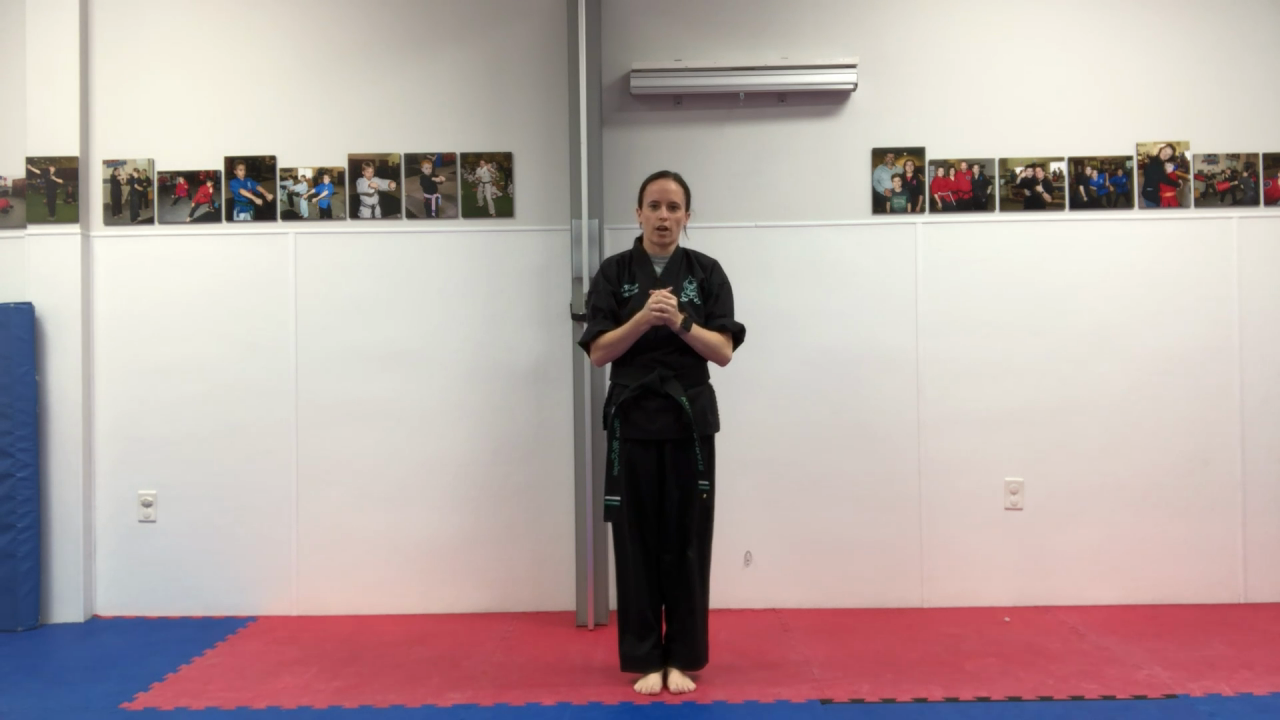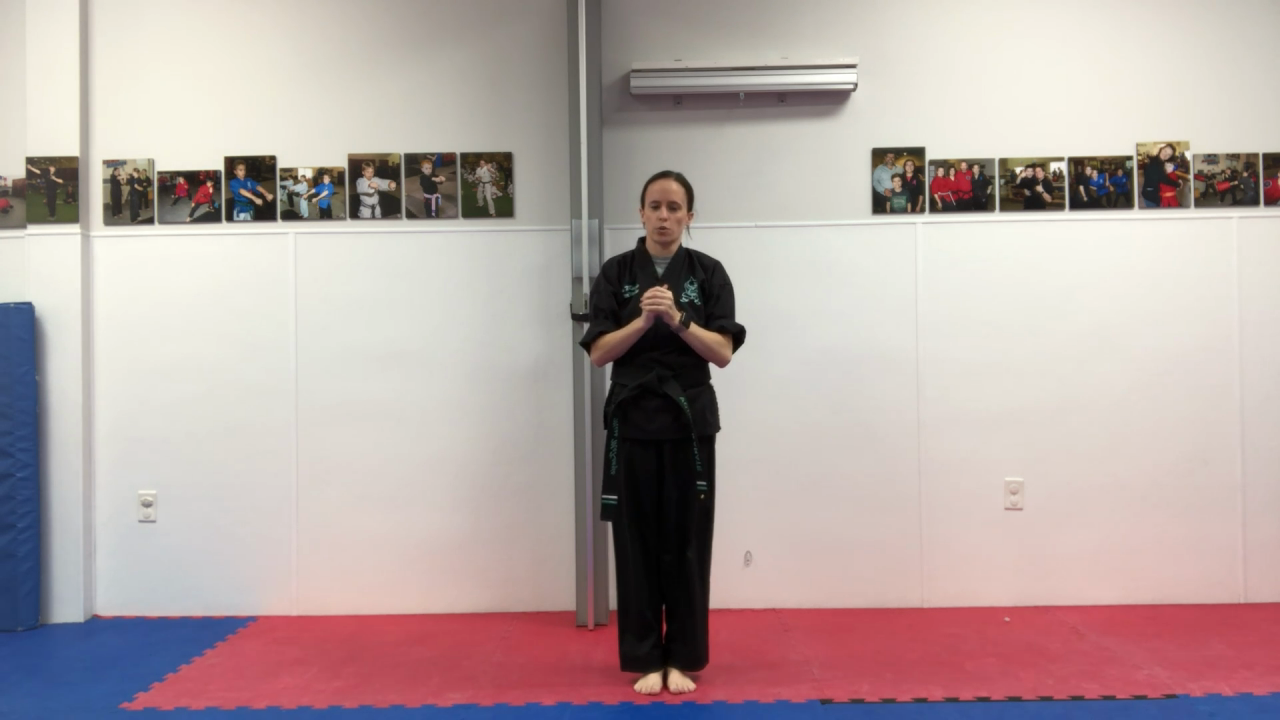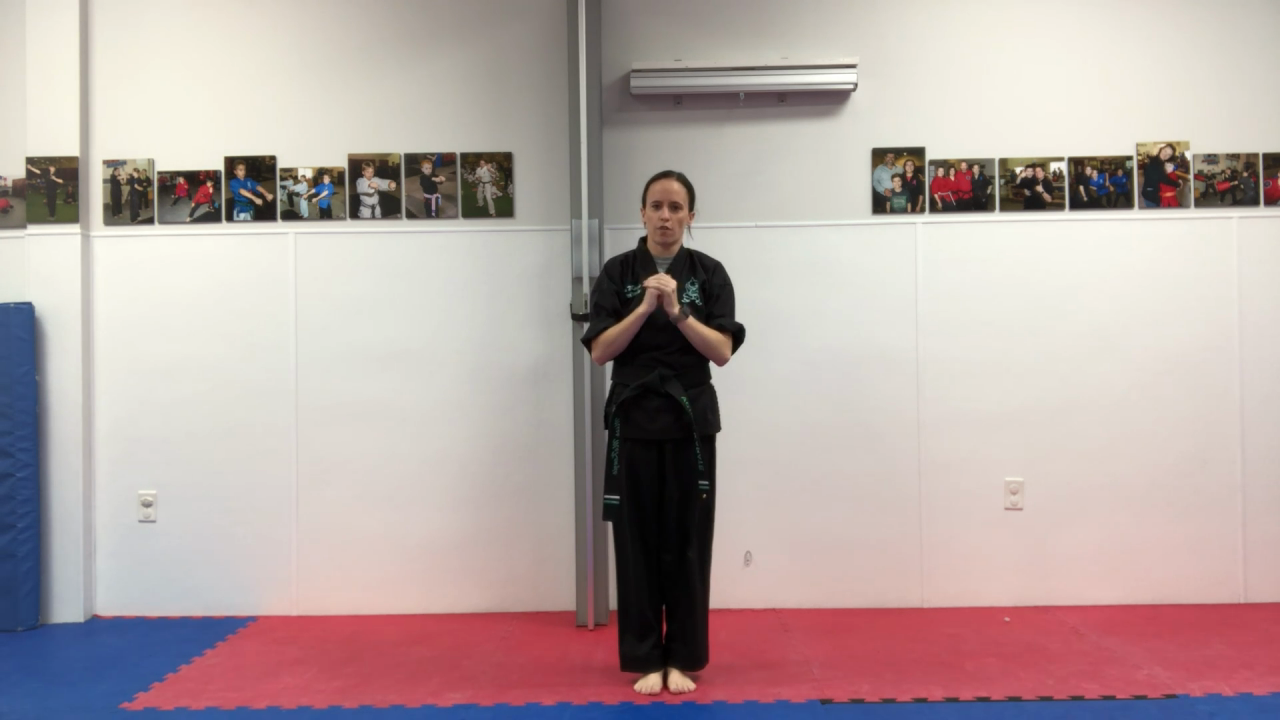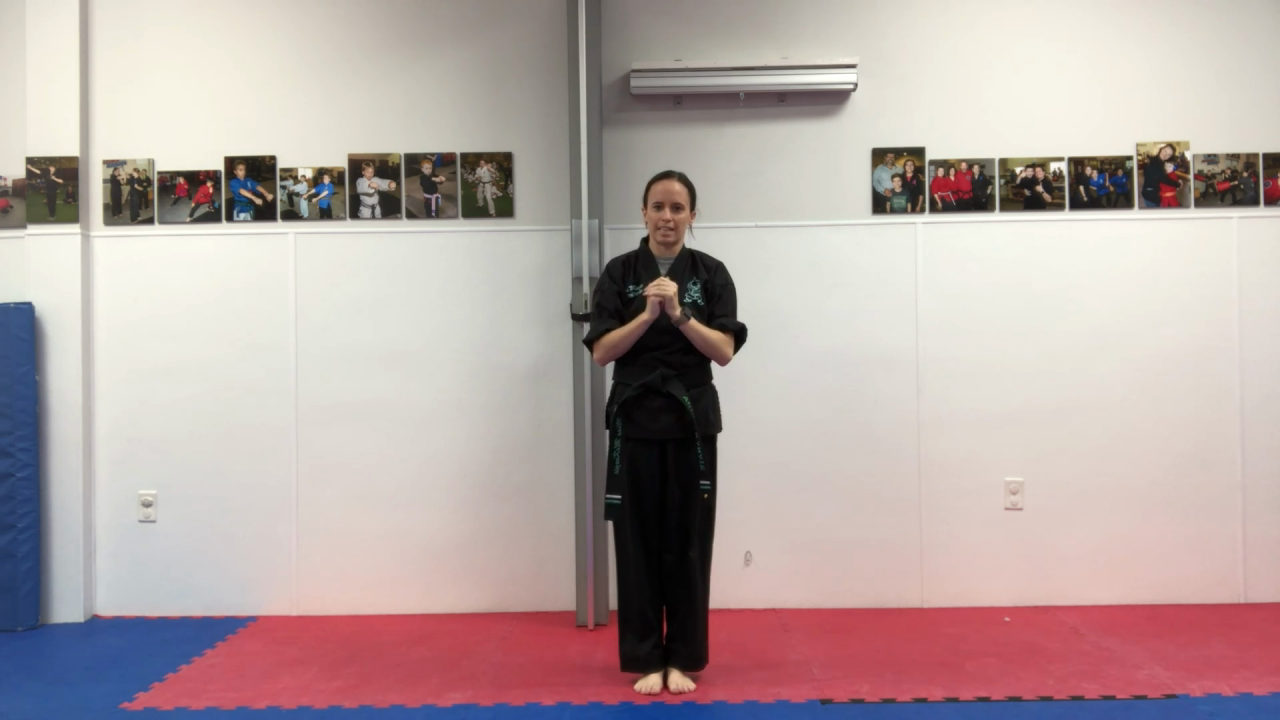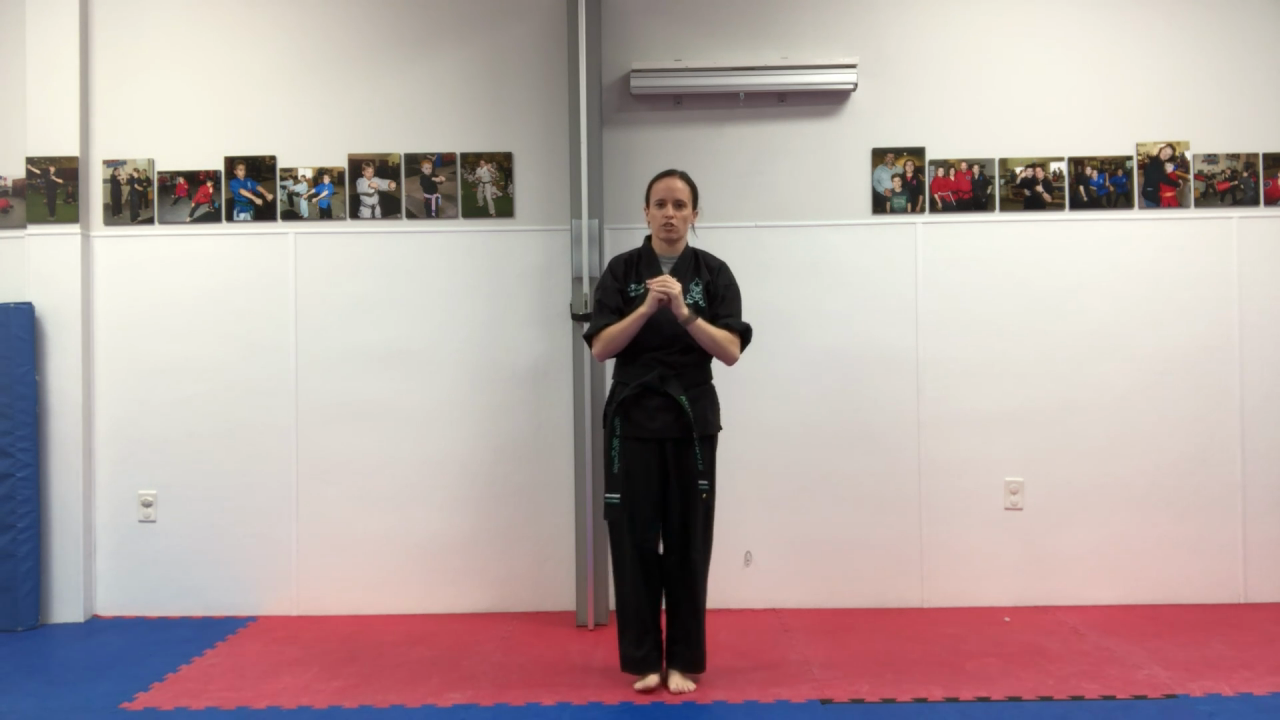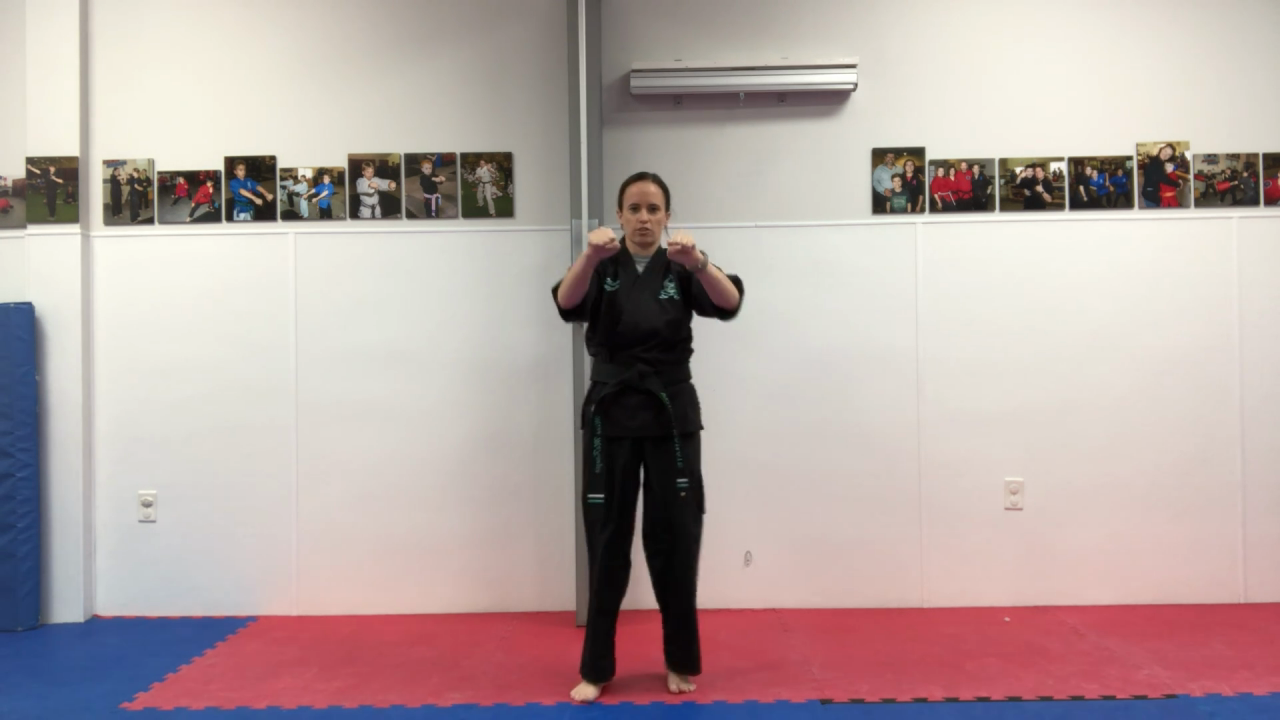
dt=0.5s
person 1, frame 1
left shoulder: (706, 271)
right shoulder: (614, 272)
left elbow: (724, 350)
right elbow: (598, 352)
left wrist: (679, 322)
right wrist: (644, 317)
left hip: (689, 418)
right hip: (632, 419)
left knee: (686, 539)
right knee: (637, 539)
left ankle: (682, 657)
right ankle: (645, 658)
person 1, frame 2
left shoulder: (708, 272)
right shoulder: (616, 272)
left elbow: (723, 352)
right elbow: (598, 353)
left wrist: (676, 319)
right wrist: (643, 320)
left hip: (689, 419)
right hip: (632, 418)
left knee: (687, 539)
right knee: (637, 539)
left ankle: (683, 658)
right ankle: (646, 658)
person 1, frame 3
left shoulder: (709, 273)
right shoulder: (618, 272)
left elbow: (722, 350)
right elbow: (599, 350)
left wrist: (677, 311)
right wrist: (644, 307)
left hip: (690, 418)
right hip: (634, 418)
left knee: (687, 540)
right knee: (638, 539)
left ankle: (683, 658)
right ankle: (646, 658)
person 1, frame 4
left shoulder: (710, 273)
right shoulder: (620, 272)
left elbow: (724, 350)
right elbow: (601, 352)
left wrist: (679, 314)
right wrist: (648, 314)
left hip: (691, 417)
right hip: (634, 417)
left knee: (688, 539)
right knee: (638, 539)
left ankle: (683, 658)
right ankle: (646, 658)
person 1, frame 5
left shoulder: (712, 272)
right shoulder: (622, 269)
left elbow: (731, 350)
right elbow: (600, 347)
left wrist: (683, 312)
right wrist: (646, 308)
left hip: (691, 416)
right hip: (633, 416)
left knee: (687, 542)
right knee: (634, 539)
left ankle: (684, 659)
right ankle: (644, 658)
person 1, frame 6
left shoulder: (682, 269)
right shoulder: (601, 267)
left elbow: (730, 301)
right elbow: (566, 301)
left wrist: (697, 261)
right wrist: (589, 255)
left hip: (671, 414)
right hip: (611, 415)
left knee: (674, 538)
right knee: (607, 542)
left ankle: (681, 661)
right ankle: (595, 668)
